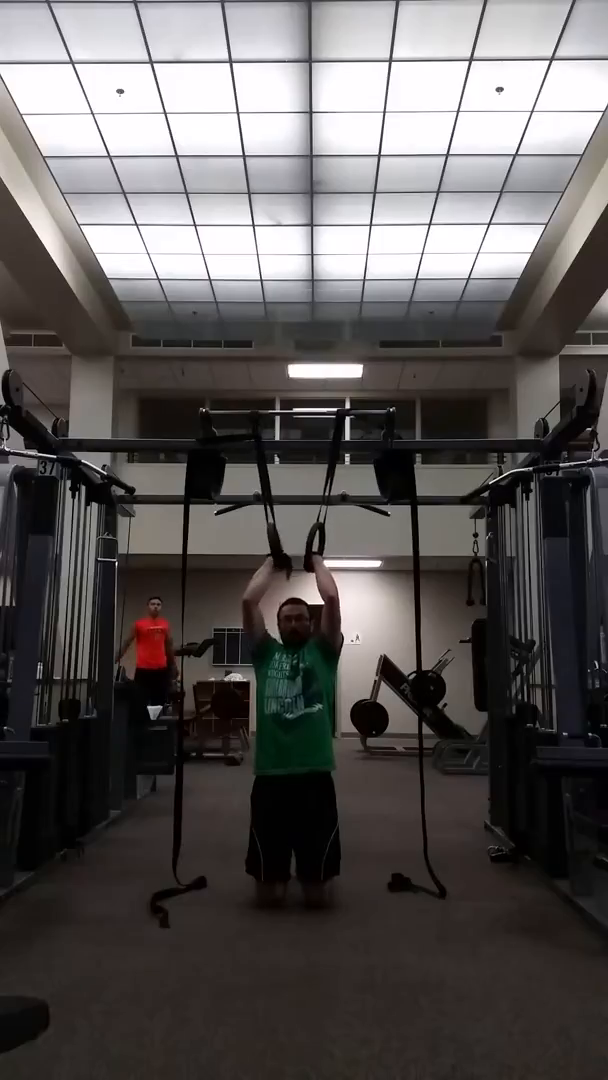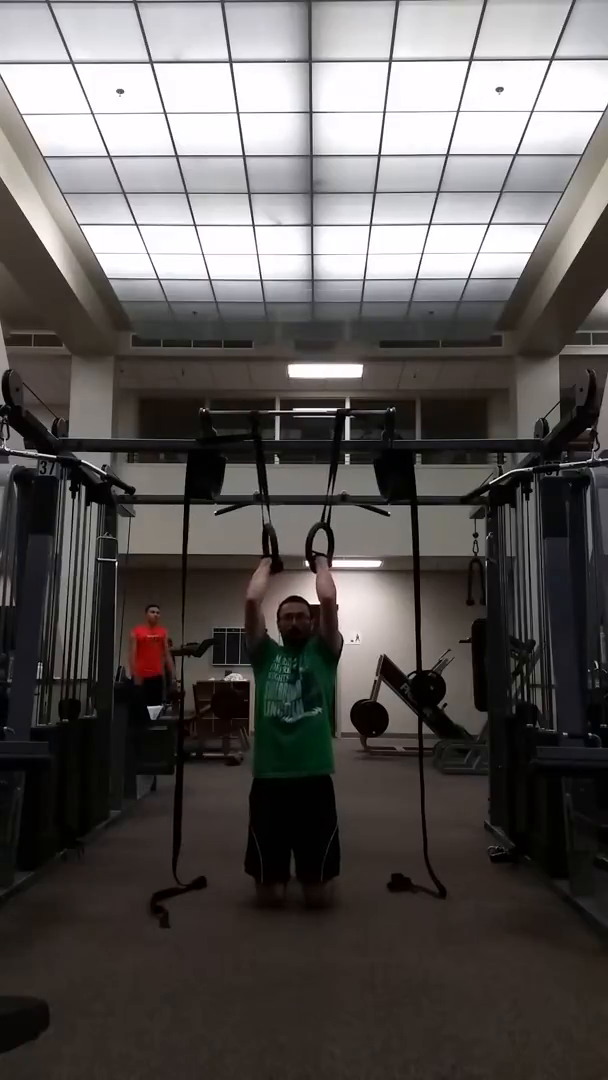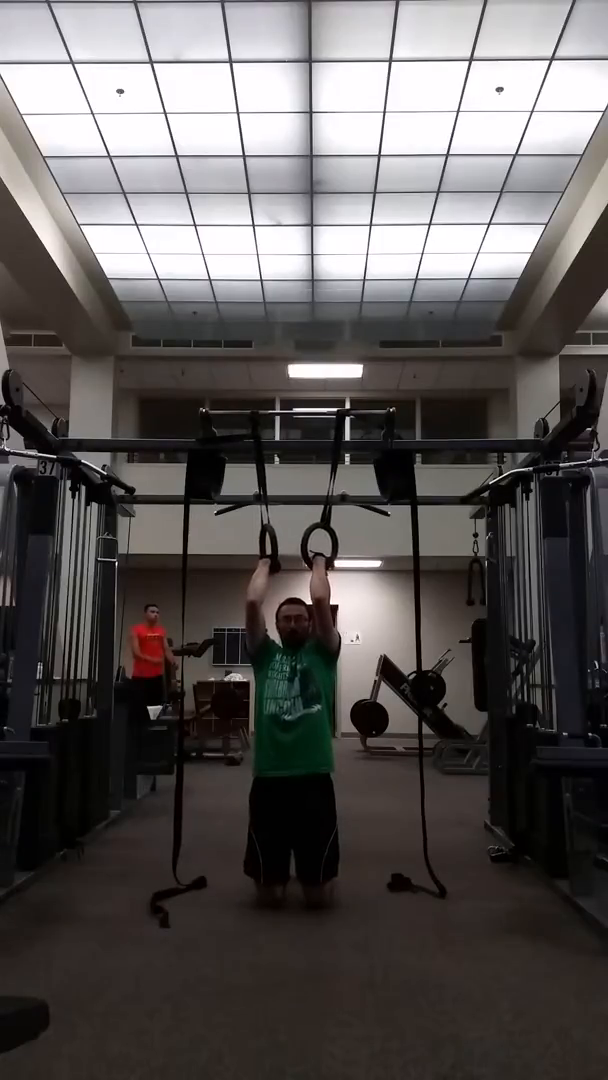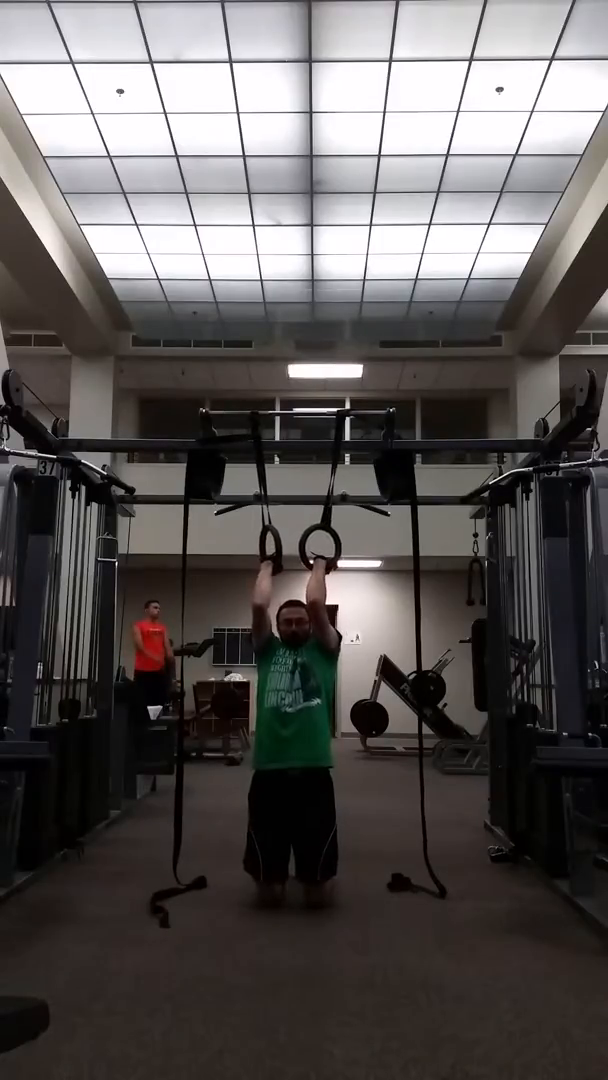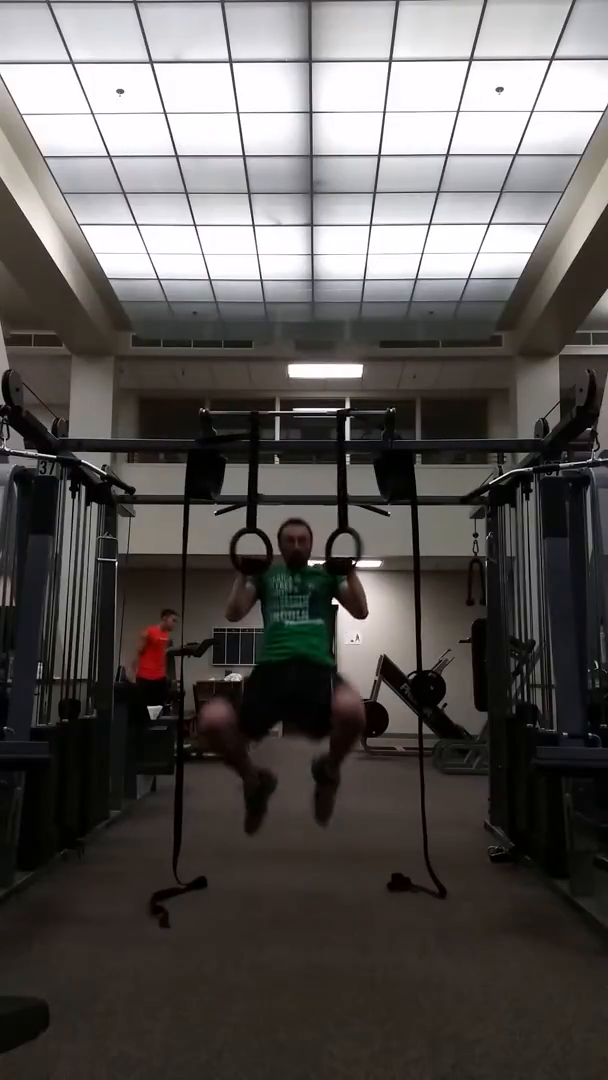
dt=1s
person 1, frame 1
left shoulder: (323, 651)
right shoulder: (266, 652)
left elbow: (332, 600)
right elbow: (248, 602)
left wrist: (317, 561)
right wrist: (270, 563)
left hip: (315, 777)
right hip: (270, 777)
left knee: (318, 894)
right knee: (270, 893)
left ankle: (308, 875)
right ankle: (280, 874)
person 1, frame 2
left shoulder: (323, 652)
right shoulder: (266, 653)
left elbow: (328, 601)
right elbow: (251, 602)
left wrist: (321, 563)
right wrist: (265, 564)
left hip: (314, 779)
right hip: (269, 779)
left knee: (318, 894)
right knee: (270, 893)
left ankle: (308, 874)
right ankle: (279, 874)
person 1, frame 3
left shoulder: (322, 653)
right shoulder: (266, 654)
left elbow: (321, 601)
right elbow: (253, 603)
left wrist: (319, 563)
right wrist: (264, 564)
left hip: (314, 778)
right hip: (269, 779)
left knee: (317, 895)
right knee: (270, 893)
left ankle: (312, 875)
right ankle: (279, 875)
person 1, frame 4
left shoulder: (323, 650)
right shoulder: (268, 651)
left elbow: (316, 603)
right elbow: (259, 606)
left wrist: (319, 566)
right wrist: (267, 567)
left hip: (313, 774)
right hip: (269, 775)
left knee: (317, 893)
right knee: (270, 892)
left ankle: (312, 877)
right ankle: (274, 876)
person 1, frame 5
left shoulder: (327, 574)
right shoulder: (266, 573)
left elbow: (360, 611)
right elbow: (233, 614)
left wrist: (348, 566)
right wrist: (242, 572)
left hip: (316, 669)
right hip: (270, 671)
left knee: (350, 713)
right knee: (213, 723)
left ankle: (328, 770)
right ankle: (256, 780)
